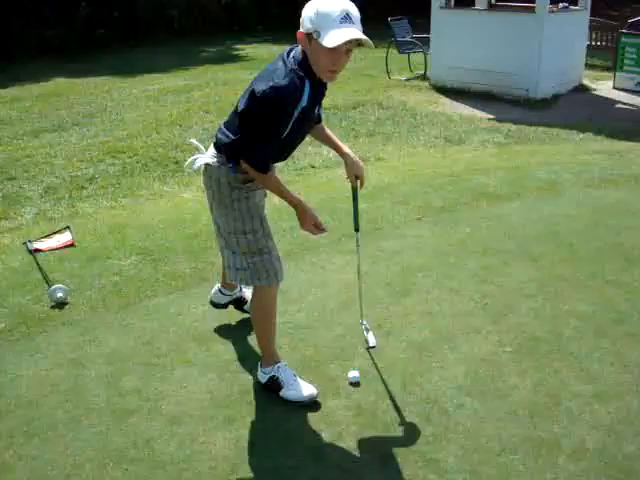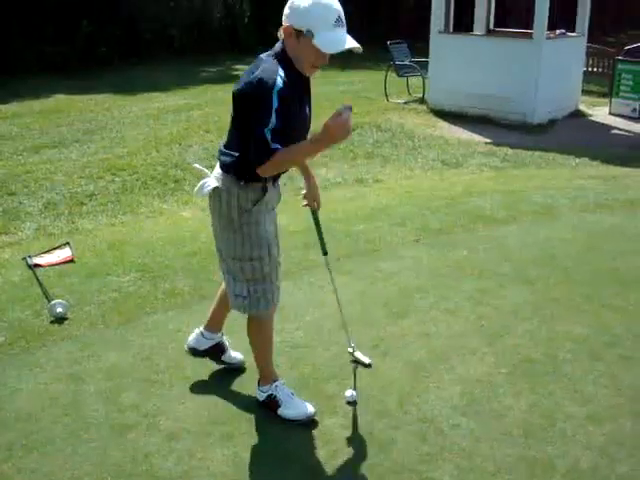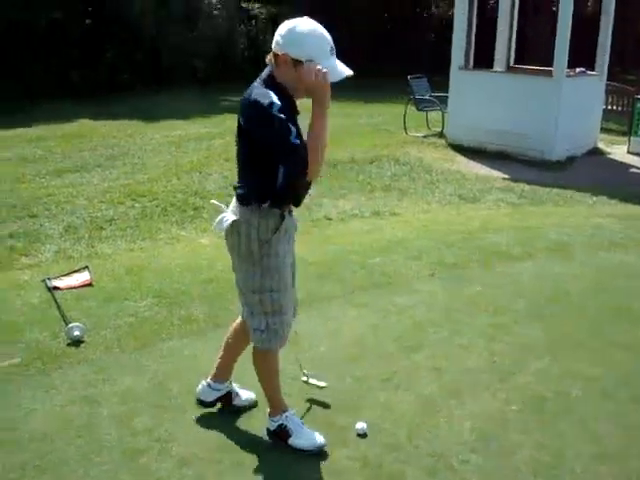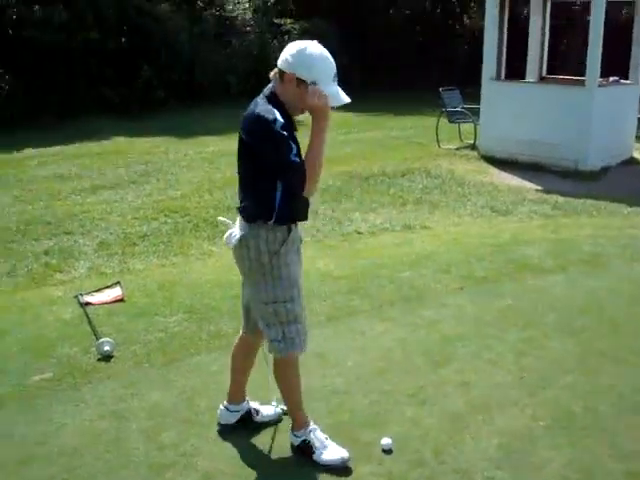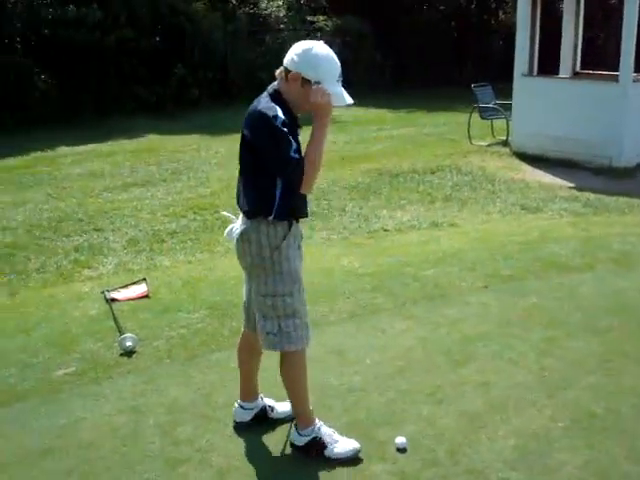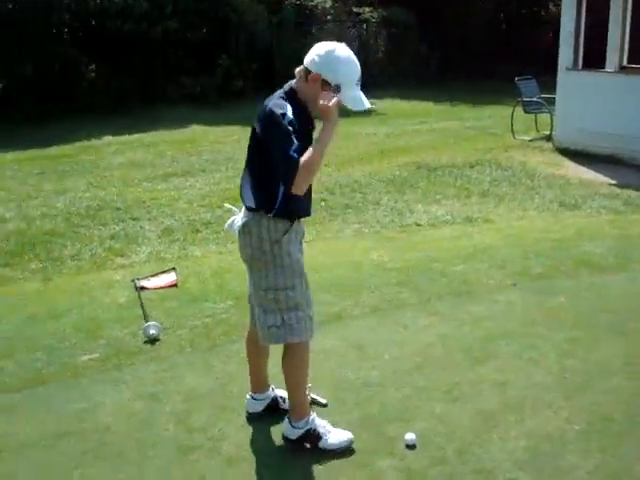
dt=0.2s
person 1, frame 1
left shoulder: (306, 70)
right shoulder: (287, 88)
left elbow: (307, 121)
right elbow: (251, 164)
left wrist: (344, 152)
right wrist: (299, 207)
left hip: (242, 166)
right hip: (233, 176)
left knee: (242, 245)
right knee: (266, 273)
left ankle: (227, 289)
right ankle: (270, 368)
person 1, frame 2
left shoulder: (292, 74)
right shoulder: (268, 81)
right elbow: (265, 163)
left wrist: (308, 176)
right wrist: (321, 143)
left hip: (256, 192)
right hip: (242, 196)
left knee: (247, 278)
right knee: (261, 295)
left ankle: (208, 336)
right ankle: (269, 386)
person 1, frame 3
left shoulder: (272, 98)
right shoulder: (263, 104)
right elbow: (309, 168)
right wrist: (320, 103)
left hip: (269, 219)
right hip: (260, 226)
left knee: (257, 315)
right knee: (270, 326)
left ankle: (216, 385)
right ankle: (279, 416)
person 1, frame 4
left shoulder: (270, 115)
right shoulder: (265, 120)
right elbow: (305, 185)
right wrist: (320, 124)
left hip: (269, 234)
right hip: (267, 240)
left knee: (256, 329)
right knee: (288, 340)
left ankle: (234, 406)
right ankle: (302, 430)
person 1, frame 5
left shoulder: (275, 112)
right shoulder: (267, 117)
right elbow: (303, 182)
right wrist: (322, 123)
left hip: (269, 230)
right hip: (269, 236)
left knee: (257, 325)
right knee: (292, 335)
left ankle: (249, 404)
right ankle: (306, 429)
person 1, frame 6
left shoulder: (292, 108)
right shoulder: (281, 114)
right elbow: (298, 183)
right wrist: (327, 129)
left hip: (273, 227)
right hip: (270, 231)
left knee: (264, 319)
right knee: (296, 328)
left ankle: (260, 394)
right ankle: (300, 422)
